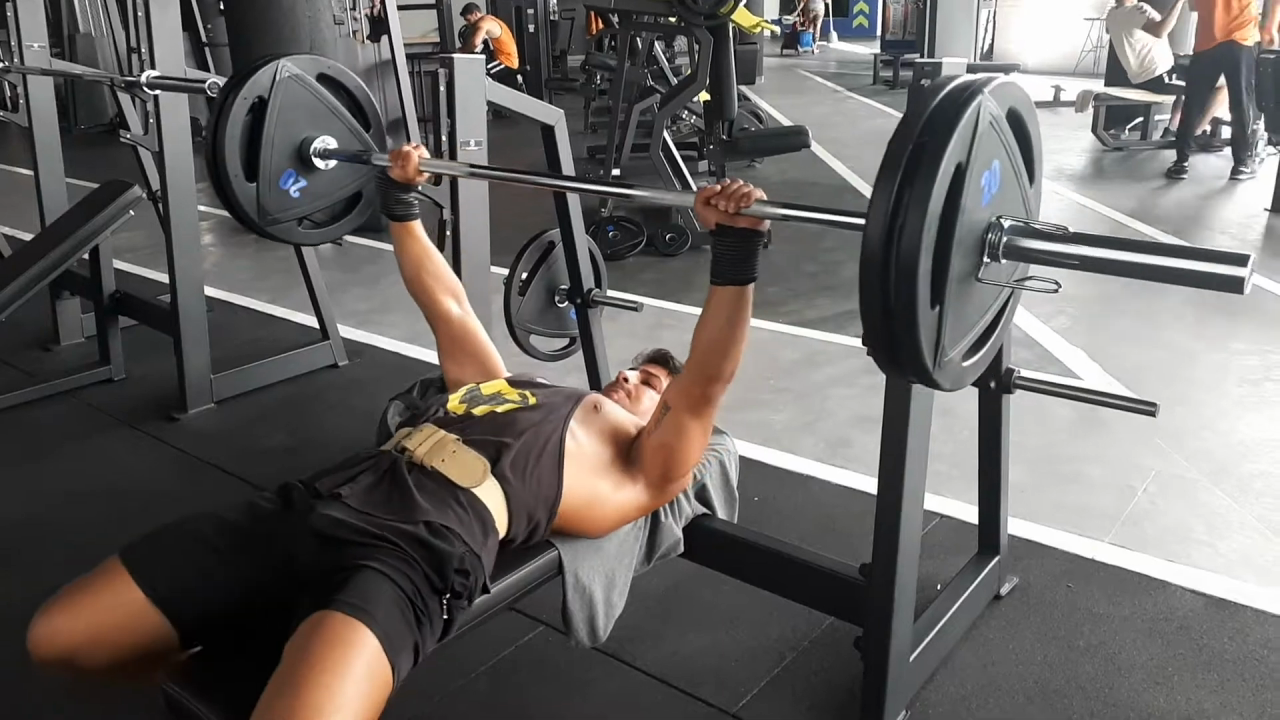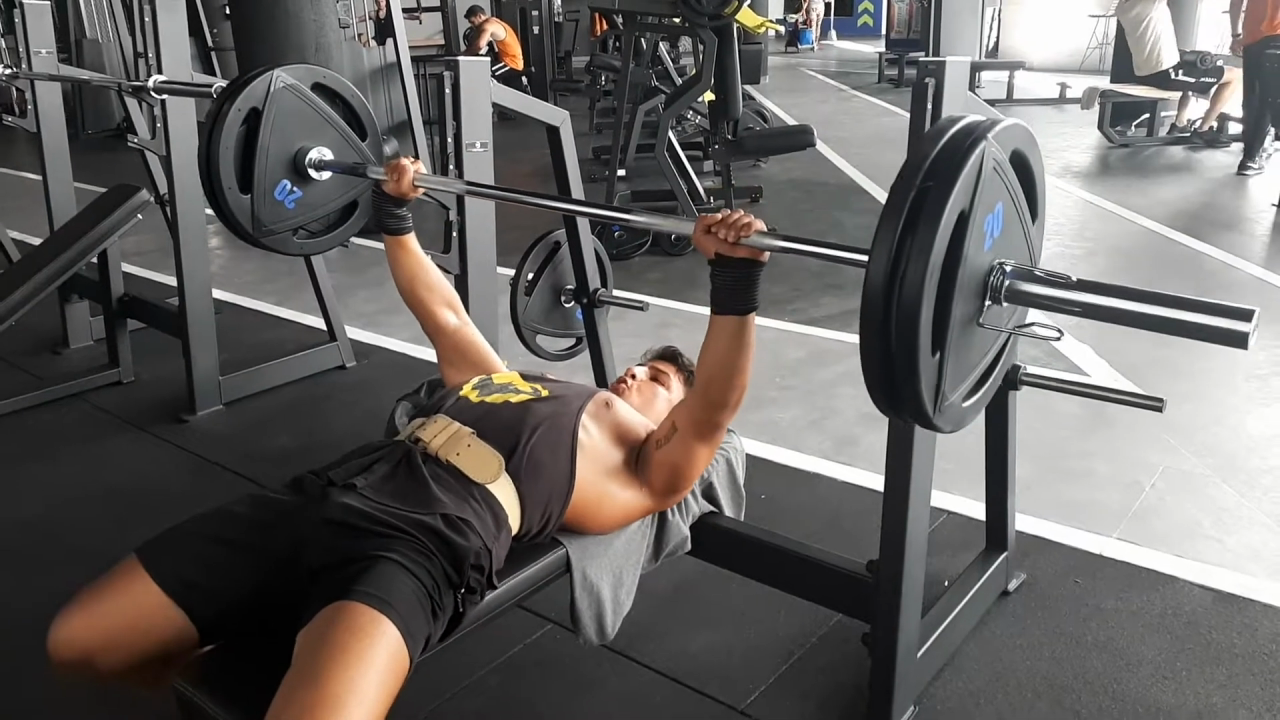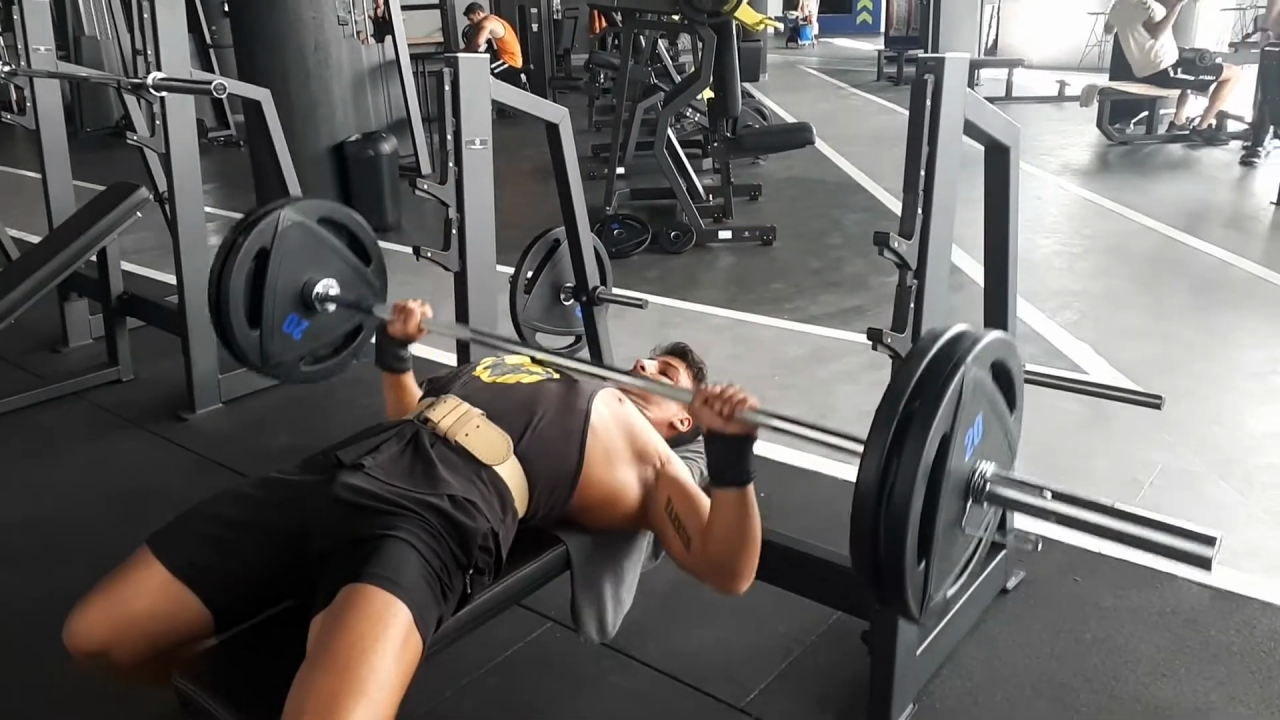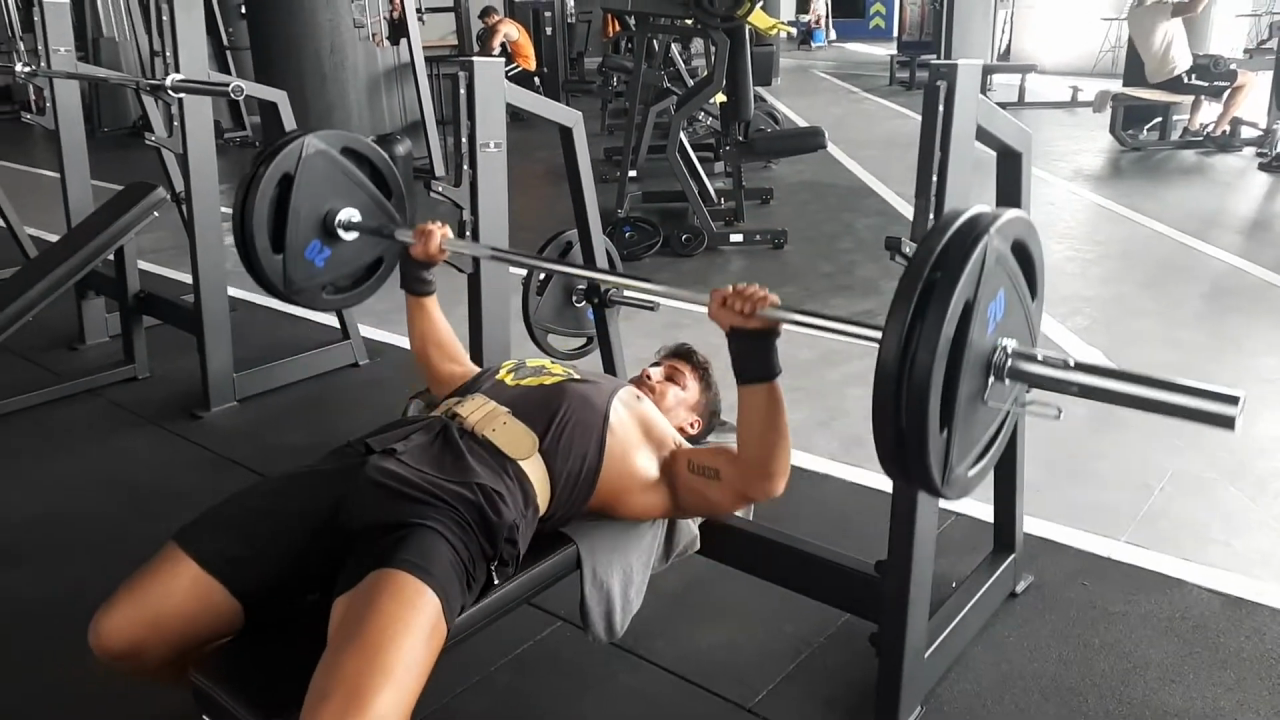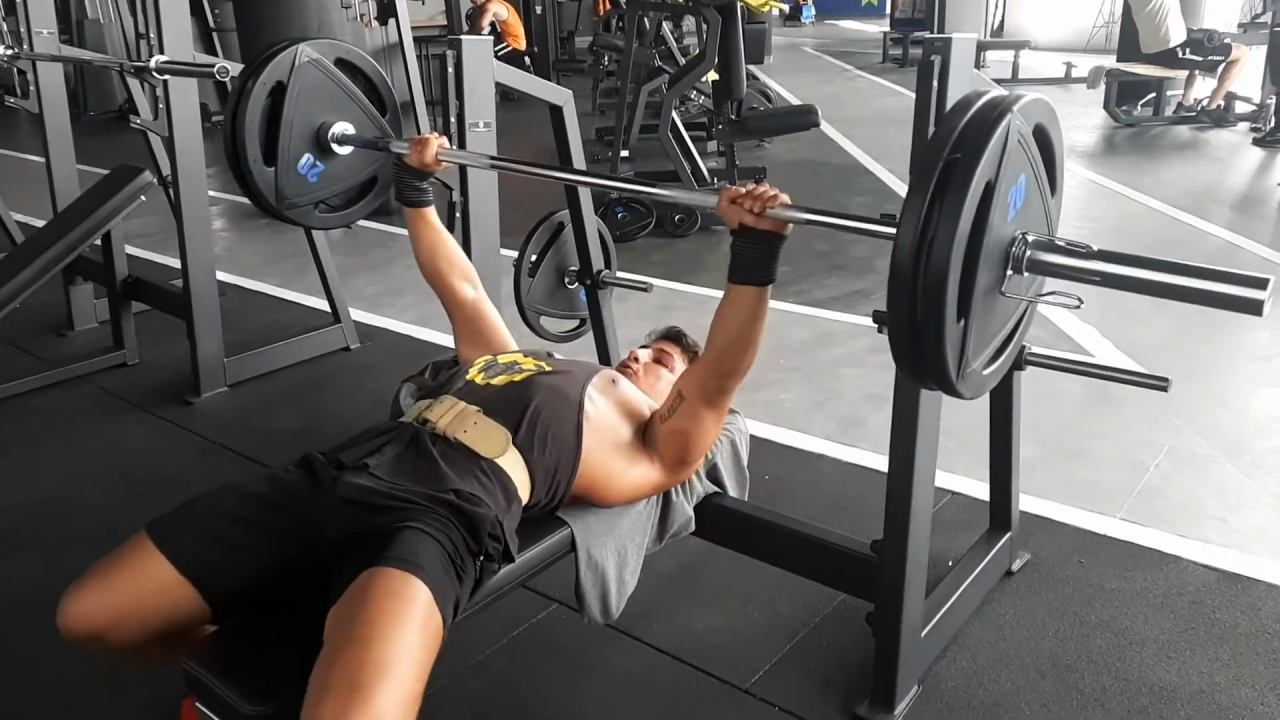
dt=1s
person 1, frame 1
left shoulder: (638, 468)
right shoulder: (514, 391)
left elbow: (706, 385)
right elbow: (448, 309)
left wrist: (735, 252)
right wrist: (400, 200)
left hip: (420, 546)
right hip: (324, 499)
right knee: (56, 639)
person 1, frame 2
left shoulder: (646, 466)
right shoulder: (515, 388)
left elbow: (713, 410)
right elbow: (441, 312)
left wrist: (735, 282)
right wrist: (394, 213)
left hip: (427, 538)
right hip: (333, 493)
right knee: (76, 642)
person 1, frame 3
left shoulder: (649, 458)
right shoulder: (542, 383)
left elbow: (729, 568)
left wrist: (732, 453)
right wrist: (394, 349)
left hip: (435, 516)
right hip: (340, 472)
right knee: (95, 636)
person 1, frame 4
left shoulder: (664, 459)
right shoulder: (548, 381)
left elbow: (761, 479)
right elbow: (440, 367)
left wrist: (754, 349)
right wrist: (419, 275)
left hip: (456, 507)
right hip: (365, 463)
right knee: (122, 637)
person 1, frame 5
left shoulder: (653, 446)
right shoulder: (523, 365)
left elbow: (720, 382)
right elbow: (461, 290)
left wrist: (754, 252)
right wrist: (415, 186)
left hip: (444, 512)
right hip: (341, 471)
right knee: (88, 617)
